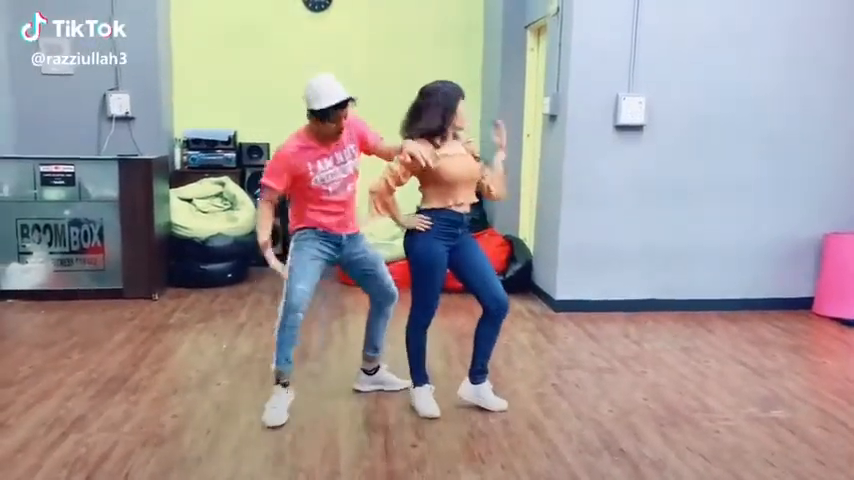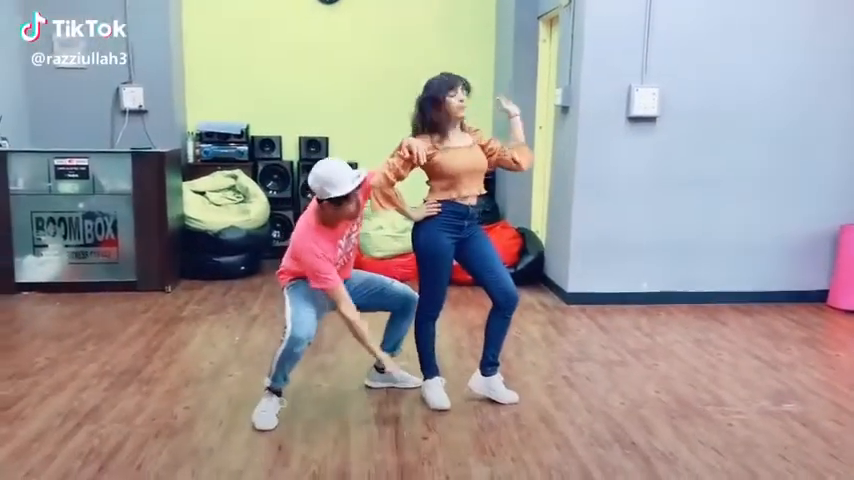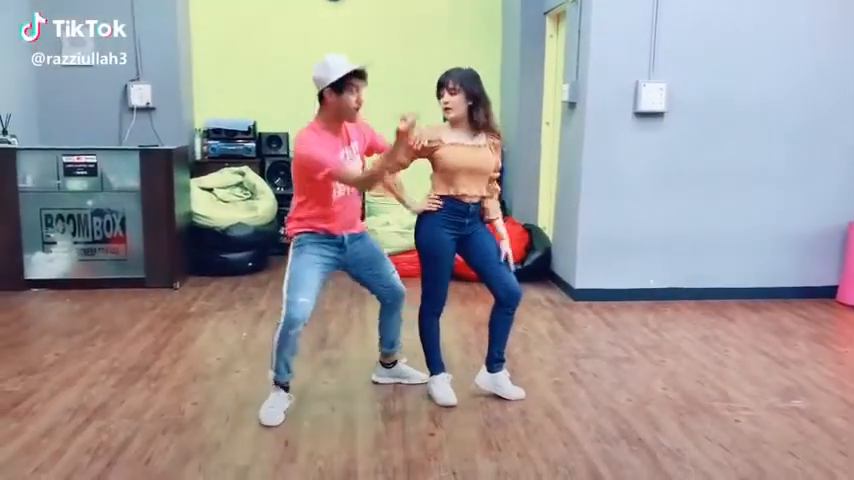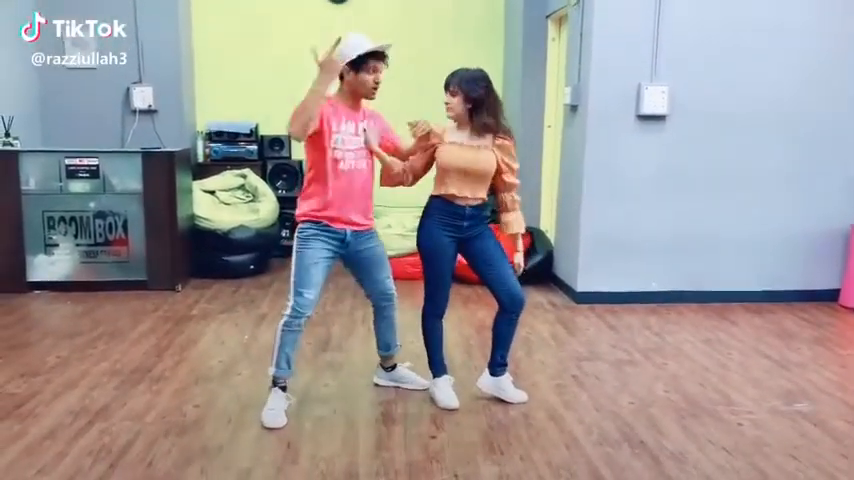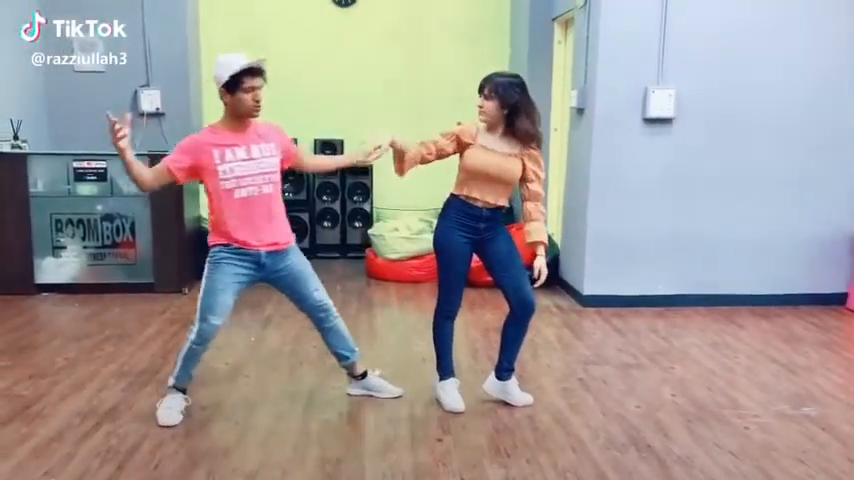
dt=0.5s
person 1, frame 1
left shoulder: (354, 129)
right shoulder: (291, 153)
left elbow: (388, 151)
right elbow: (267, 200)
left wrist: (407, 146)
right wrist: (264, 237)
left hip: (350, 234)
right hip: (312, 236)
left knee: (386, 294)
right knee: (295, 303)
left ankle: (370, 371)
right ankle: (282, 387)
person 1, frame 2
left shoulder: (353, 192)
right shoulder: (310, 242)
right elbow: (345, 308)
right wrist: (379, 354)
left hip: (342, 277)
right hip: (306, 283)
left knee: (407, 299)
right knee: (300, 334)
left ankle: (382, 372)
right ankle: (272, 394)
person 1, frame 3
left shoulder: (356, 128)
right shoulder: (309, 144)
left elbow: (389, 152)
right elbow: (362, 181)
right wrist: (398, 146)
left hip: (353, 236)
right hip: (313, 239)
left knee: (394, 293)
right knee: (295, 316)
left ankle: (388, 365)
right ankle: (280, 390)
person 1, frame 4
left shoulder: (374, 120)
right shoulder: (322, 114)
left elbow: (405, 156)
right elbow: (297, 131)
left wrist: (422, 138)
right wrist: (323, 78)
left hip: (361, 231)
right hip: (319, 230)
left knee: (385, 299)
right knee: (299, 308)
left ankle: (389, 369)
right ankle: (279, 389)
person 1, frame 5
left shoulder: (272, 135)
right shoulder: (200, 145)
left elbow: (308, 163)
right elbow: (148, 182)
left wrist: (356, 159)
right wrist: (125, 151)
left hip: (281, 251)
right hip: (231, 255)
left knee: (323, 310)
right knee: (207, 329)
left ankle: (358, 376)
right ankle: (177, 391)
person 2, frame 1
left shoulder: (465, 148)
right shoulder: (420, 149)
left elbow: (490, 189)
right elbow: (381, 188)
left wrist: (500, 152)
right wrist: (403, 222)
left hip: (462, 231)
right hip: (431, 233)
left knee: (497, 303)
right knee: (423, 314)
left ankle: (476, 383)
right ankle: (420, 388)
person 2, frame 2
left shoulder: (475, 138)
right shoulder: (424, 144)
left elbow: (516, 160)
right elbow: (383, 181)
left wrist: (515, 119)
left hip: (471, 224)
right hip: (438, 225)
left knee: (507, 297)
right knee: (430, 307)
left ankle: (487, 376)
right ankle: (431, 380)
person 2, frame 3
left shoulder: (490, 140)
right shoulder: (430, 137)
left elbow: (491, 192)
right elbow: (386, 168)
left wrist: (503, 235)
right wrist: (410, 204)
left hip: (475, 222)
right hip: (439, 221)
left knee: (510, 292)
right knee: (434, 302)
left ankle: (493, 372)
right ankle: (437, 376)
person 2, frame 4
left shoulder: (499, 141)
right shoulder: (437, 136)
left elbow: (509, 194)
right elbow: (408, 173)
left wrist: (518, 244)
right wrist: (376, 150)
left hip: (478, 224)
right hip: (439, 221)
left knee: (512, 298)
right knee: (436, 304)
left ankle: (495, 375)
right ankle: (440, 378)
person 2, frame 5
left shoulder: (527, 150)
right shoulder: (467, 134)
left elbow: (534, 199)
right elbow: (427, 150)
left wrist: (540, 251)
right wrist: (401, 148)
left hip: (494, 227)
right hip: (457, 221)
left knee: (524, 303)
right knee: (449, 305)
left ankle: (502, 379)
right ankle: (447, 381)
